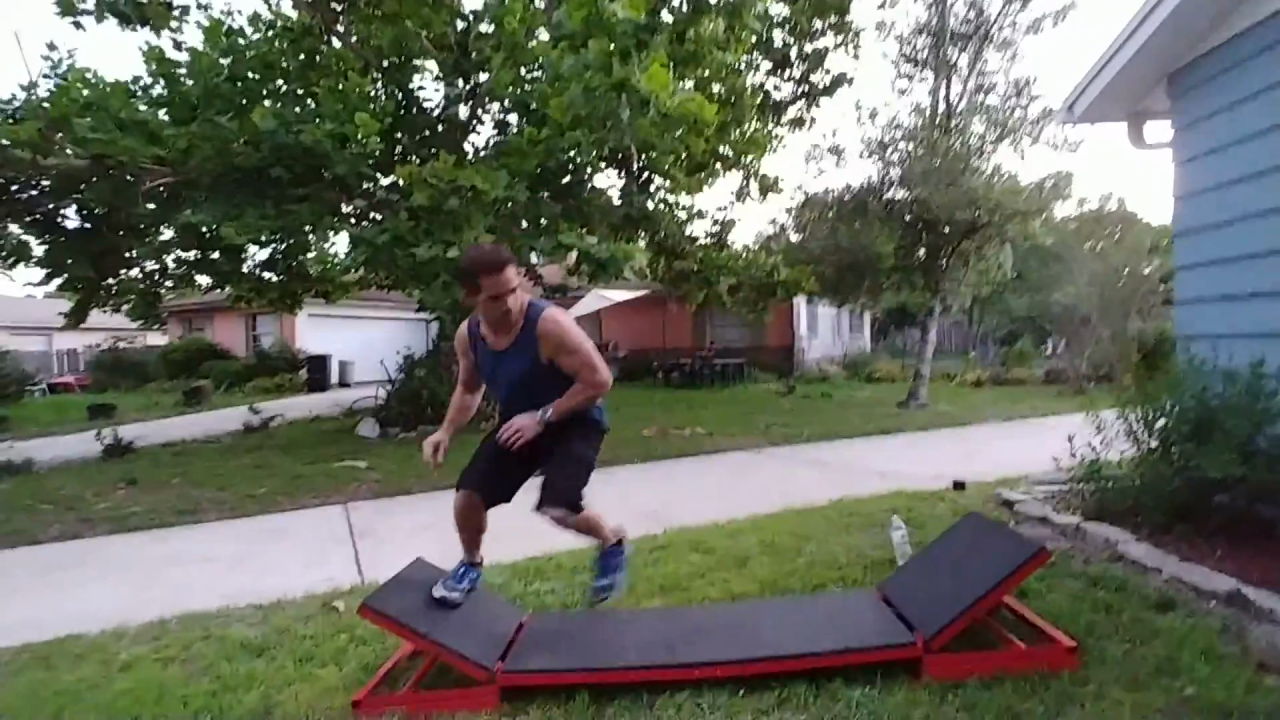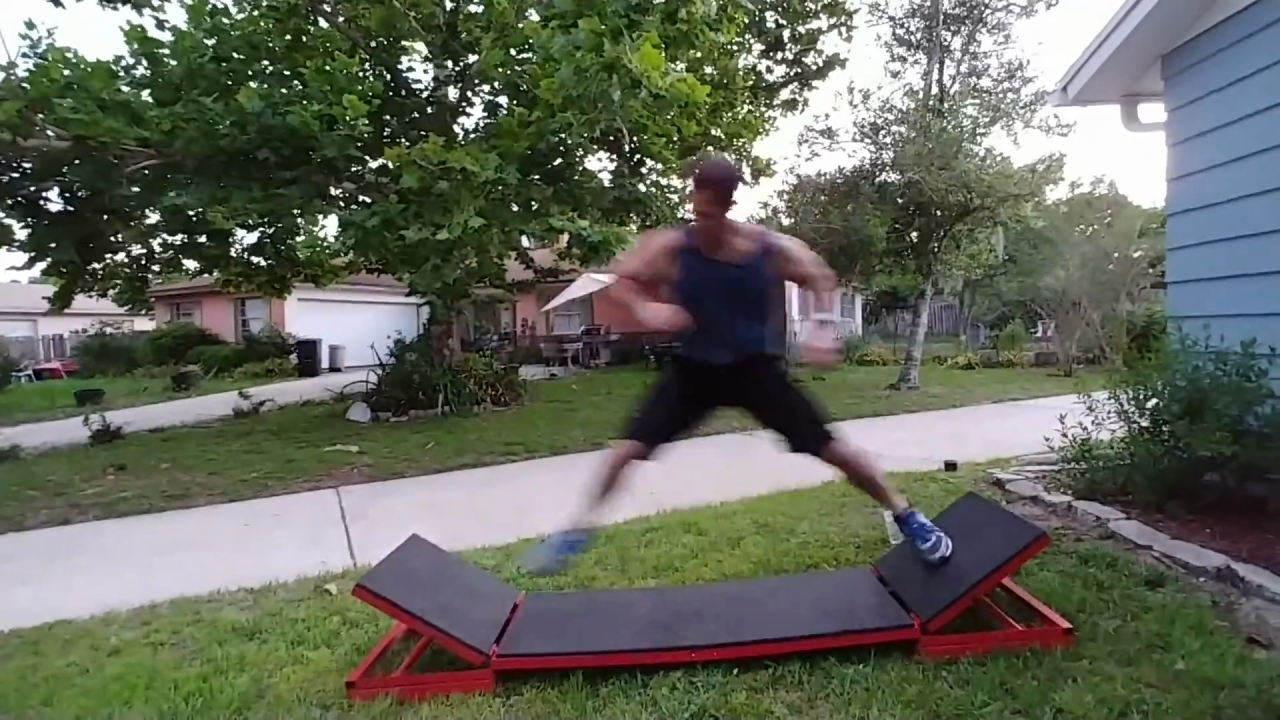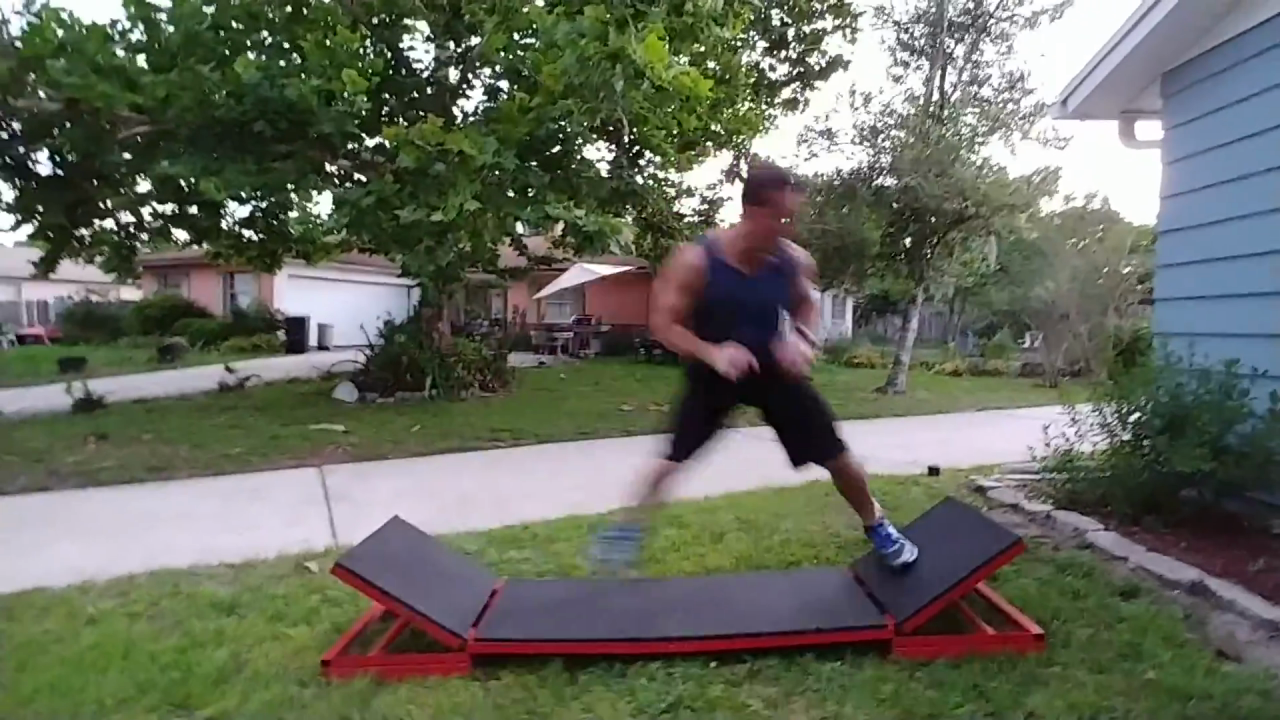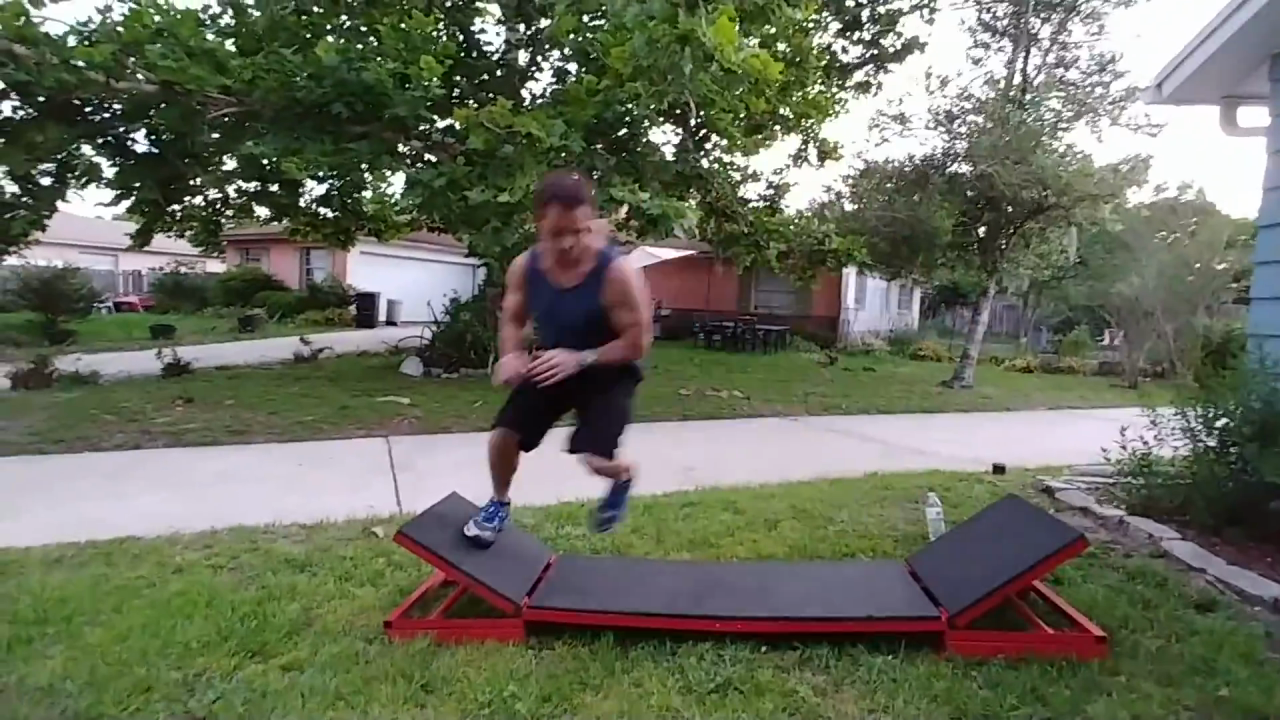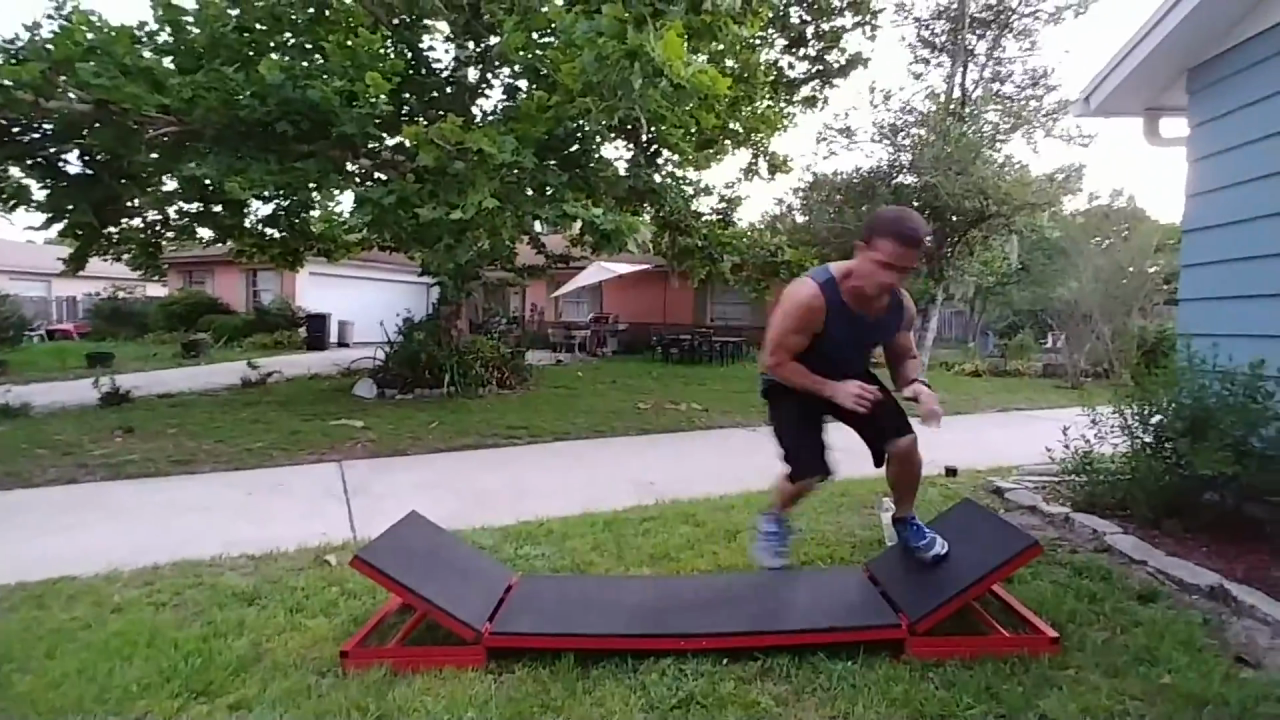
dt=1s
person 1, frame 1
left shoulder: (549, 324)
right shoulder: (467, 335)
left elbow: (598, 381)
right elbow: (468, 389)
left wrist: (541, 417)
right wrist: (446, 431)
left hip: (574, 423)
right hip: (518, 423)
left knee: (559, 509)
right knee: (468, 493)
left ankle: (612, 543)
right ankle: (471, 563)
person 1, frame 2
left shoulder: (773, 249)
right shoulder: (669, 246)
left elbow: (821, 279)
right elbow: (621, 278)
right wrist: (645, 308)
left hip: (755, 368)
right hip: (693, 368)
left knee: (829, 446)
right knee: (631, 445)
left ankle: (904, 516)
right ankle: (580, 529)
person 1, frame 3
left shoulder: (793, 260)
right shoulder: (696, 260)
left elbow: (805, 306)
right elbow: (663, 325)
left wrist: (804, 340)
right wrist: (712, 353)
left hip: (771, 367)
right hip: (715, 370)
left knee: (835, 453)
right knee: (679, 455)
left ankle: (876, 526)
right ankle: (634, 524)
person 1, frame 4
left shoulder: (617, 272)
right shoulder: (525, 268)
left elbow: (637, 344)
right elbow: (513, 320)
left wrist: (580, 359)
right wrist: (511, 356)
left hip: (607, 372)
right hip: (552, 364)
left knee: (595, 459)
right knee: (504, 435)
left ankle: (622, 480)
right ankle: (499, 502)
person 1, frame 5
left shoulder: (901, 305)
right shoulder: (810, 295)
left elbow: (903, 356)
right elbow: (774, 361)
left wrist: (916, 384)
right wrist: (832, 390)
left hip: (849, 377)
right hip: (793, 385)
left knee: (904, 444)
right knee: (807, 473)
left ankle: (904, 521)
right ankle: (773, 518)
